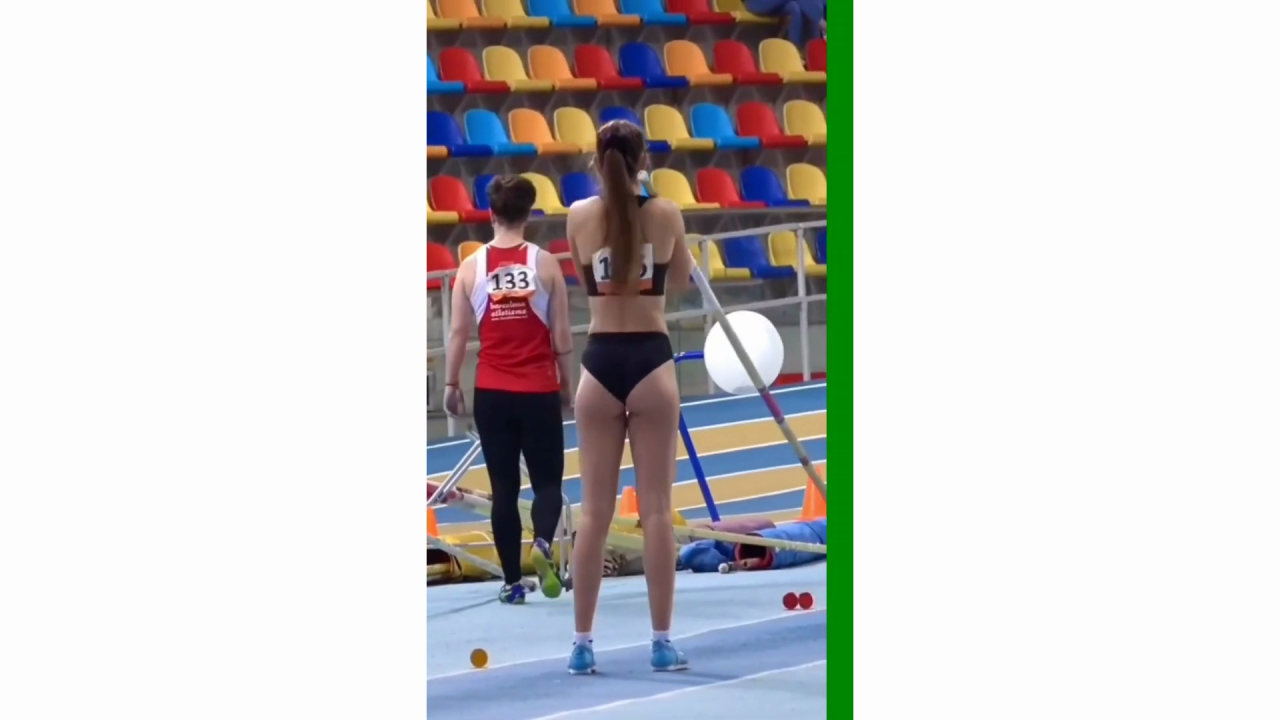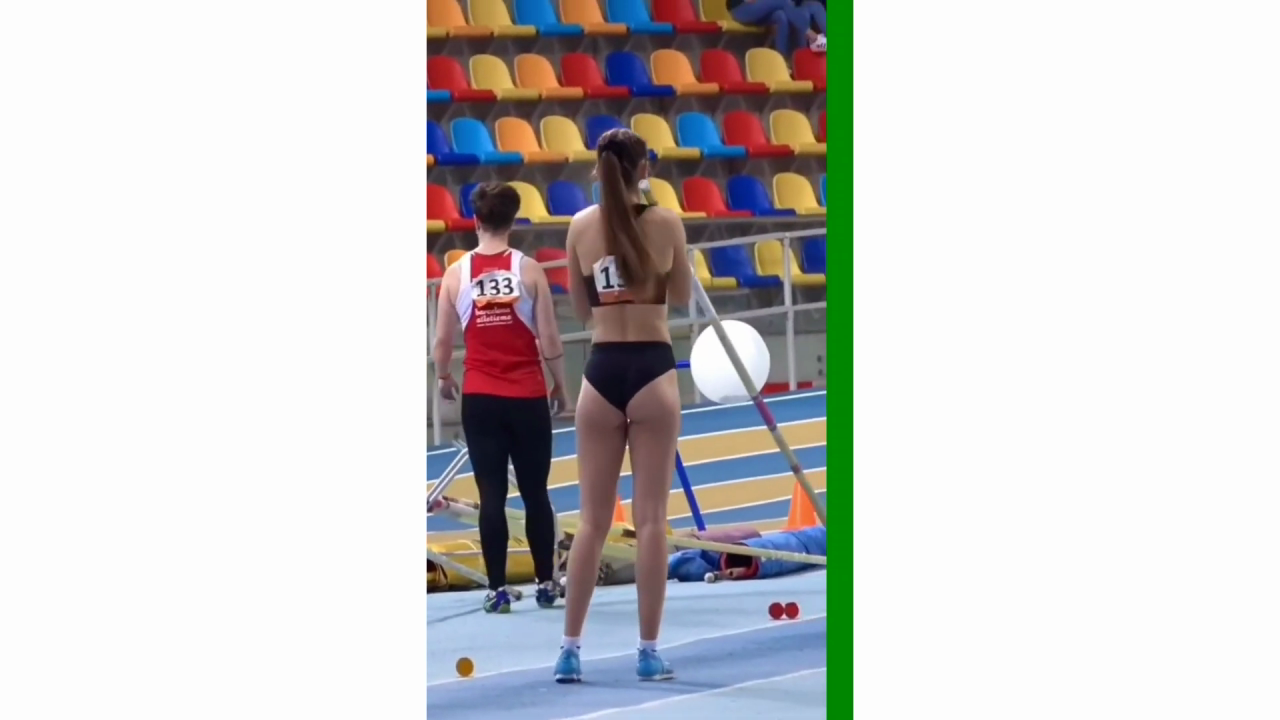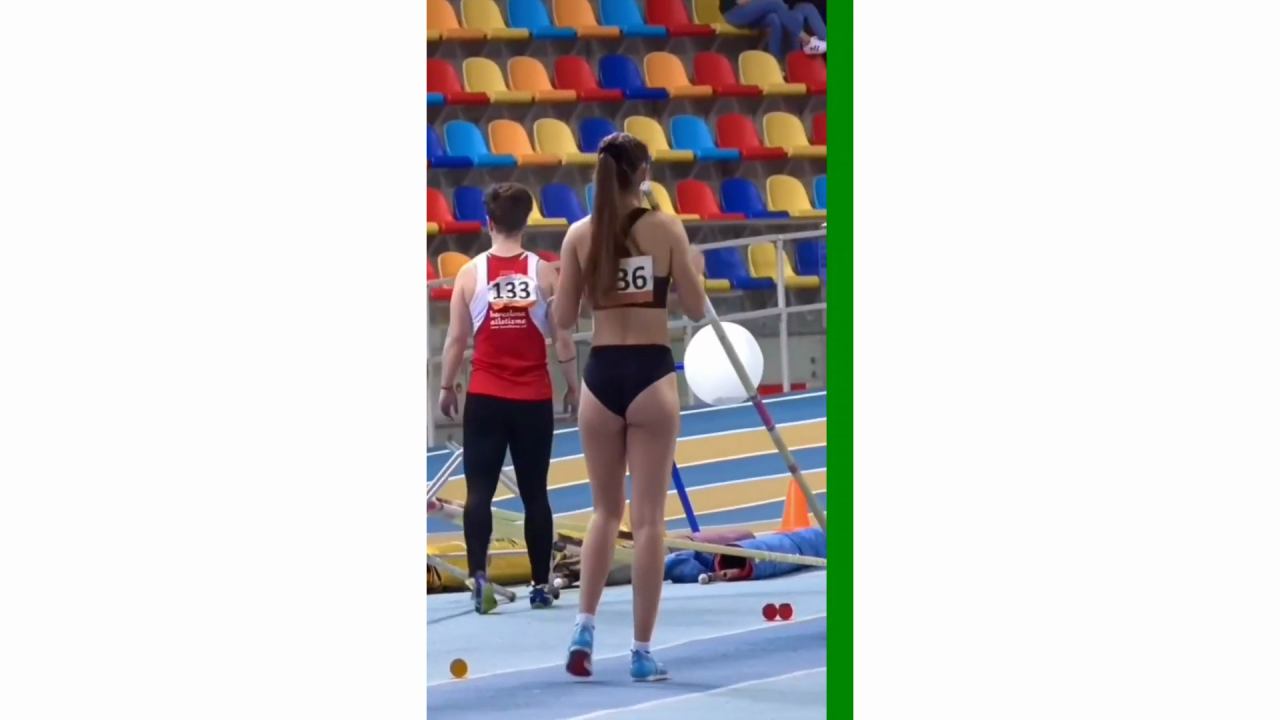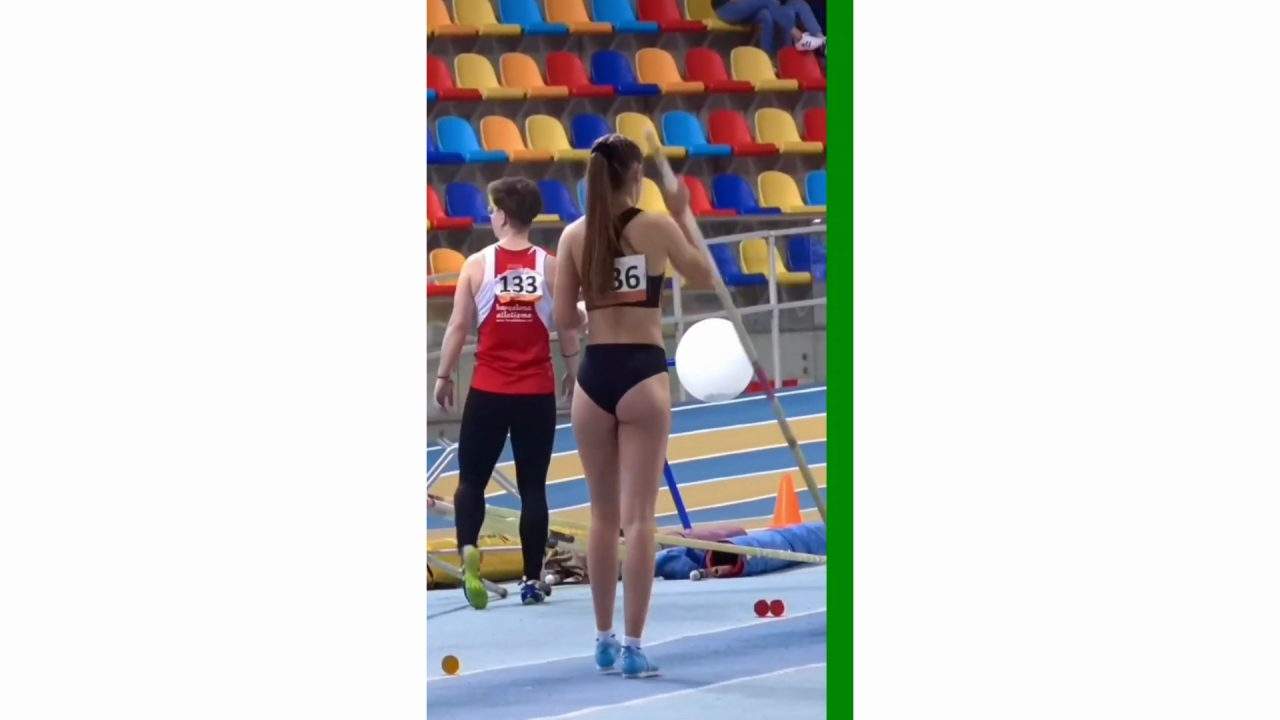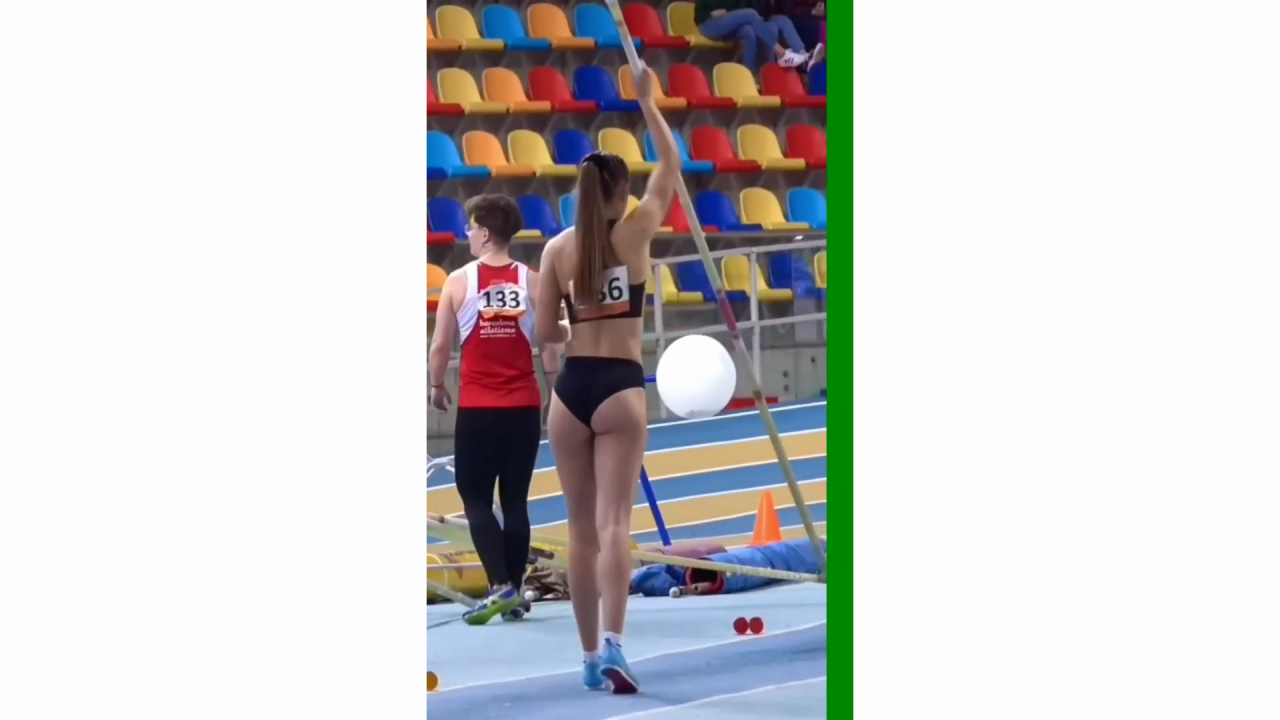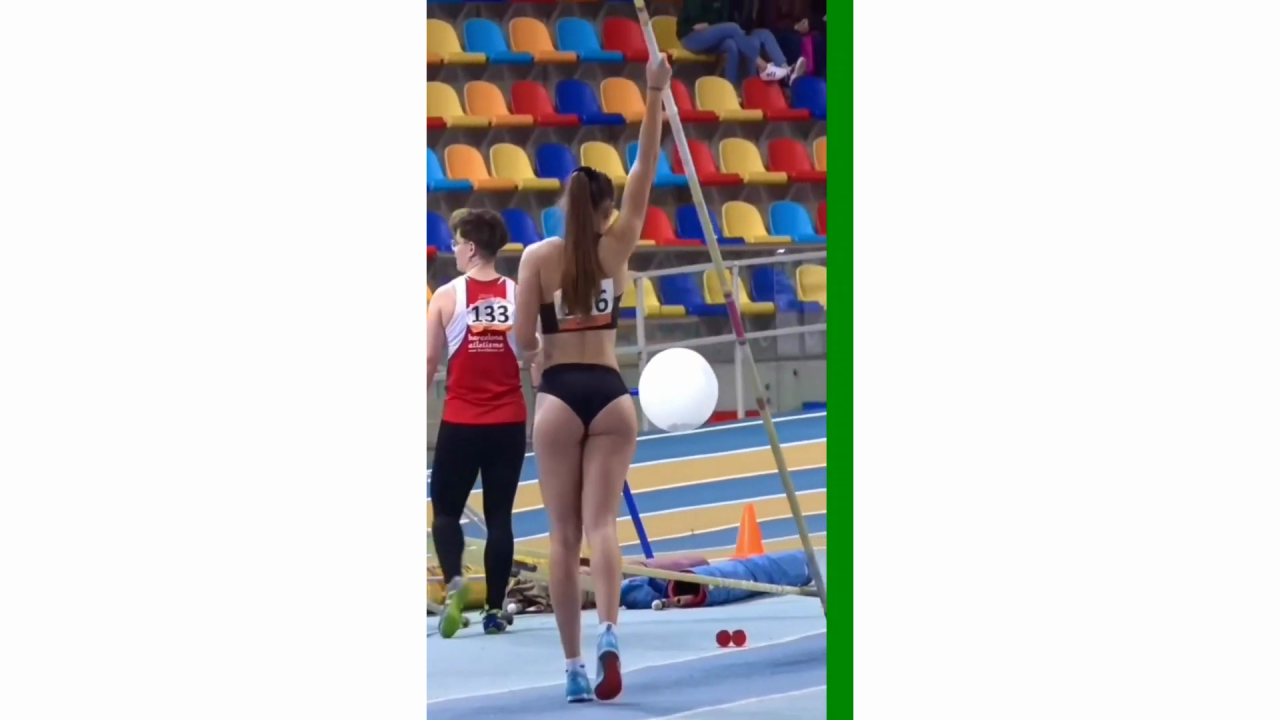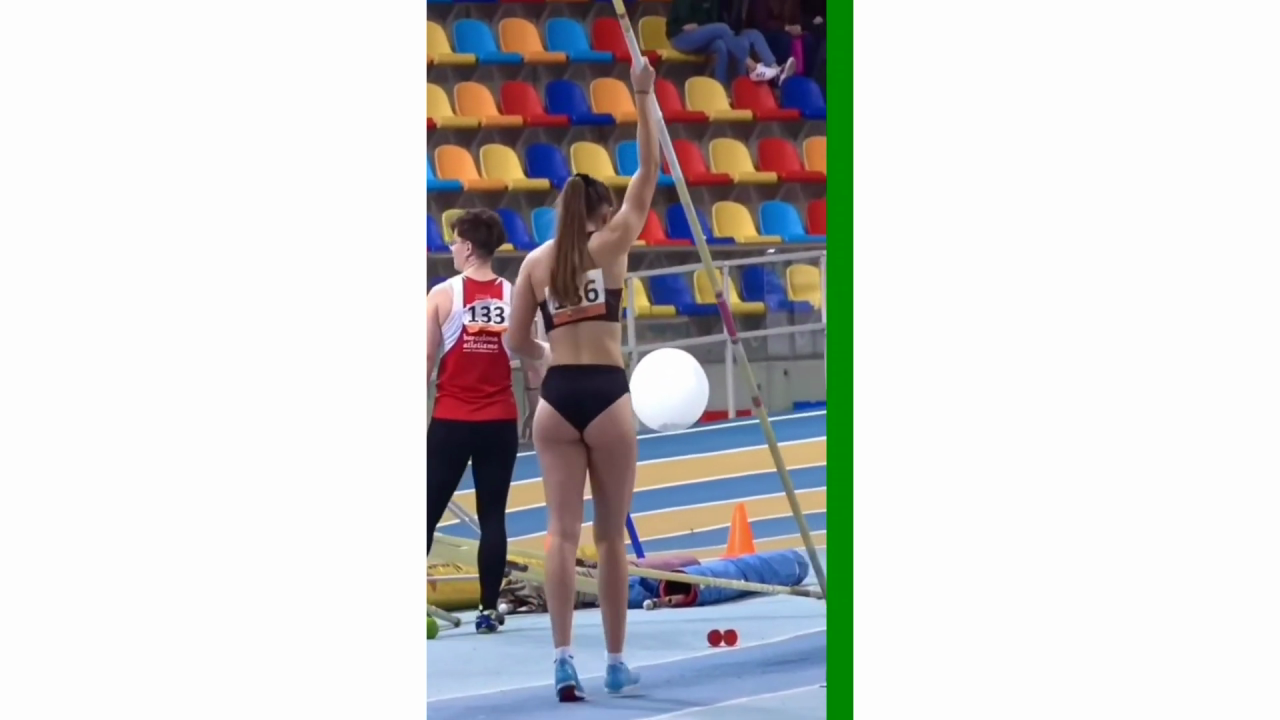
dt=0.3s
person 1, frame 1
left shoulder: (579, 215)
right shoulder: (666, 213)
left hip: (600, 364)
right hip: (650, 363)
left knee: (595, 511)
right knee: (655, 509)
left ankle: (582, 643)
right ankle: (662, 641)
person 1, frame 2
left shoulder: (580, 225)
right shoulder: (667, 222)
left elbow: (581, 309)
right elbow: (682, 296)
left hip: (602, 373)
right hip: (652, 371)
left knee: (592, 519)
right knee: (650, 519)
left ankle: (569, 649)
right ankle: (649, 651)
person 1, frame 3
left shoulder: (579, 234)
right shoulder: (665, 227)
left elbow: (562, 318)
right elbow: (697, 309)
right wrist: (692, 268)
left hip: (600, 377)
right hip: (651, 376)
left knee: (605, 511)
right knee: (647, 519)
left ankle: (584, 626)
right ankle: (642, 651)
person 1, frame 4
left shoulder: (573, 235)
right shoulder: (657, 226)
left elbow: (562, 319)
right elbow: (705, 276)
right wrist: (683, 215)
left hip: (594, 376)
right hip: (643, 374)
left knee: (603, 514)
right knee: (638, 516)
left ankle: (605, 640)
right ankle: (632, 645)
person 1, frame 5
left shoulder: (557, 247)
right shoulder: (636, 231)
left elbow: (544, 332)
right elbow: (672, 165)
right wrist: (647, 100)
left hip: (571, 390)
right hip: (621, 389)
left knee: (582, 530)
right knee: (614, 523)
left ankle: (591, 658)
right ankle: (611, 644)
person 1, frame 6
left shoulder: (537, 256)
right shoulder: (617, 243)
left elbow: (522, 339)
right elbow: (646, 163)
right wrist: (655, 90)
left hip: (558, 397)
right hip: (609, 396)
left knee: (563, 536)
right knee: (600, 527)
left ankle: (574, 667)
right ankle: (608, 636)
person 1, frame 7
left shoulder: (536, 260)
right shoulder: (613, 241)
left elbow: (519, 341)
right elbow: (648, 172)
right wrist: (643, 96)
left hip: (556, 401)
right hip: (607, 396)
left knee: (563, 534)
right knee: (611, 536)
left ankle: (563, 658)
right ankle: (616, 660)
person 2, frame 1
left shoulder: (471, 266)
right shoulder: (545, 263)
left elbow: (458, 332)
right elbow: (562, 333)
left wrist: (451, 383)
right wrist: (567, 379)
left hip: (492, 393)
right hip: (540, 391)
left knee: (504, 488)
right knee: (547, 482)
left ankle: (512, 582)
right ankle: (543, 544)
person 2, frame 2
left shoulder: (456, 273)
right shoulder: (529, 269)
left elbow: (443, 339)
right elbow: (548, 337)
left wrist: (444, 378)
right wrist: (560, 385)
left hip: (479, 397)
right hip: (528, 396)
left knee: (492, 494)
right knee: (535, 493)
left ankle: (497, 588)
right ankle: (545, 583)
person 2, frame 3
left shoulder: (470, 273)
right shoulder: (544, 272)
left elbow: (456, 338)
right elbow: (562, 339)
left wrist: (446, 387)
right wrist: (573, 385)
left hip: (485, 397)
right hip: (534, 398)
left knee: (479, 491)
right knee: (535, 494)
left ankle: (477, 574)
right ankle: (541, 585)
person 2, frame 4
left shoulder: (477, 264)
right shoulder: (551, 266)
left elbow: (458, 326)
right elbow: (568, 331)
left wrist: (443, 376)
right wrist: (574, 374)
left hip: (488, 390)
right hip: (537, 392)
left knee: (472, 480)
right knee: (533, 488)
left ankle: (468, 549)
right ankle: (533, 580)
person 2, frame 5
left shoulder: (459, 281)
right shoulder: (532, 282)
left elbow: (440, 345)
right elbow: (550, 348)
left wrist: (436, 386)
right wrist: (555, 393)
left hip: (477, 408)
right hip: (524, 407)
left knee: (477, 501)
right knee: (515, 502)
left ankle: (501, 587)
right ankle: (514, 594)
person 2, frame 6
left shoulder: (447, 296)
right shoulder: (518, 296)
left elbow: (430, 359)
left hip: (461, 422)
right hip: (509, 422)
left knee: (446, 511)
right knee: (499, 517)
left ankle: (455, 584)
right ankle: (495, 609)
person 2, frame 7
left shoulder: (442, 294)
right shoulder: (514, 297)
left elbow: (427, 359)
left hip: (451, 421)
right hip: (500, 422)
left knee: (429, 510)
right knee: (492, 517)
right ankle: (489, 609)
